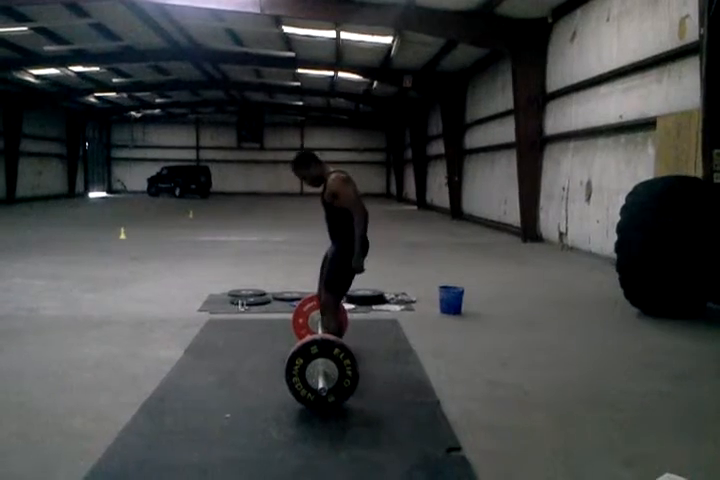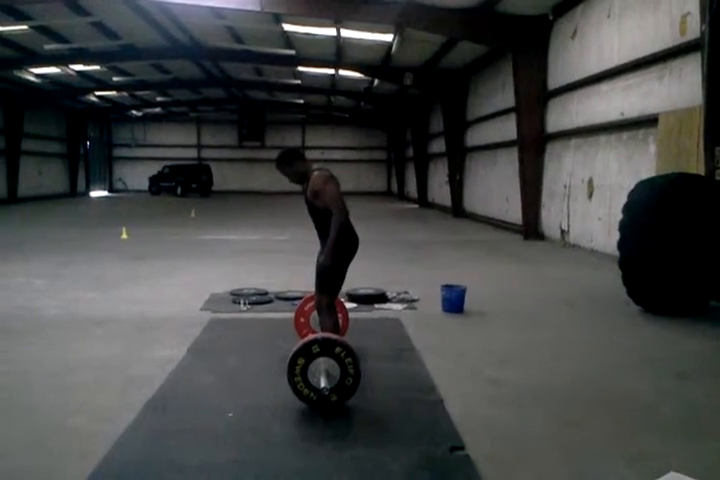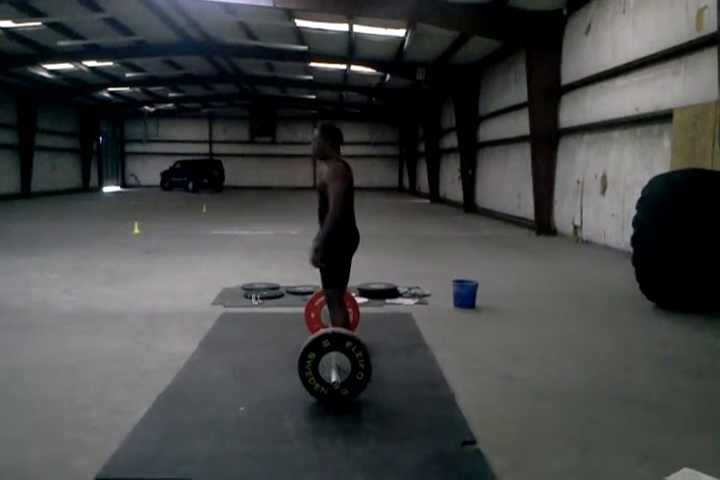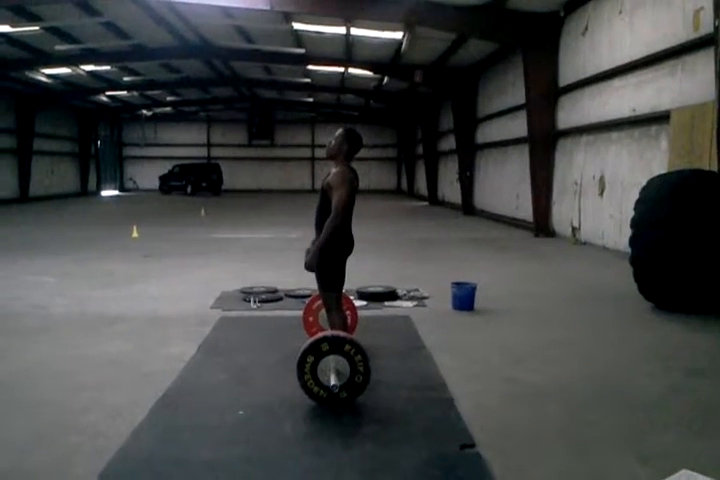
dt=1s
person 1, frame 1
left shoulder: (337, 181)
right shoulder: (329, 182)
left elbow: (360, 213)
left wrist: (358, 254)
left hip: (348, 247)
right hip: (339, 245)
left knee: (328, 303)
right knee: (324, 300)
person 1, frame 2
left shoulder: (320, 178)
right shoulder: (312, 181)
left elbow: (340, 212)
left wrist: (328, 251)
left hip: (339, 245)
right hip: (333, 244)
left knee: (324, 303)
right knee: (322, 301)
person 1, frame 3
left shoulder: (334, 169)
right shoulder: (332, 167)
left elbow: (335, 211)
left wrist: (318, 245)
right wrist: (320, 241)
left hip: (339, 240)
right hip: (337, 238)
left knee: (334, 298)
right knee: (333, 297)
person 1, frame 4
left shoulder: (341, 174)
right shoulder: (340, 172)
left elbow: (336, 216)
left wrist: (316, 251)
right wrist: (315, 245)
left hip: (333, 245)
right hip: (331, 243)
left knee: (333, 304)
right knee: (332, 303)
